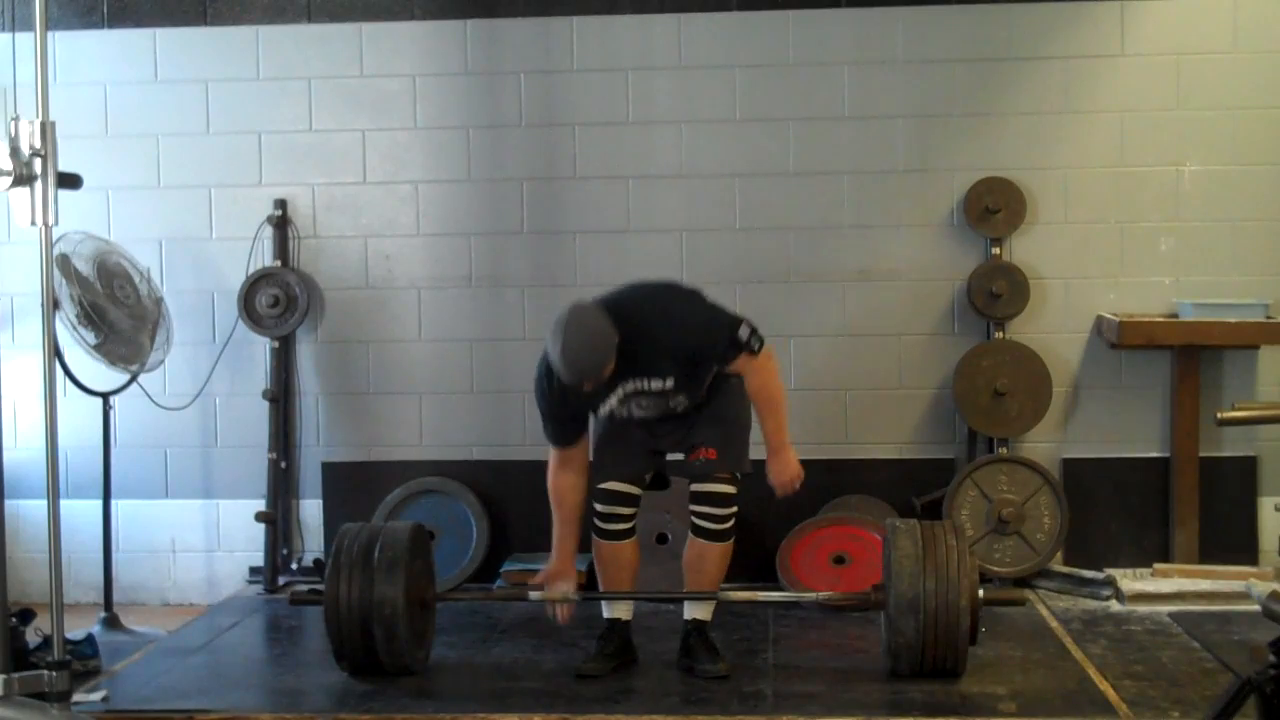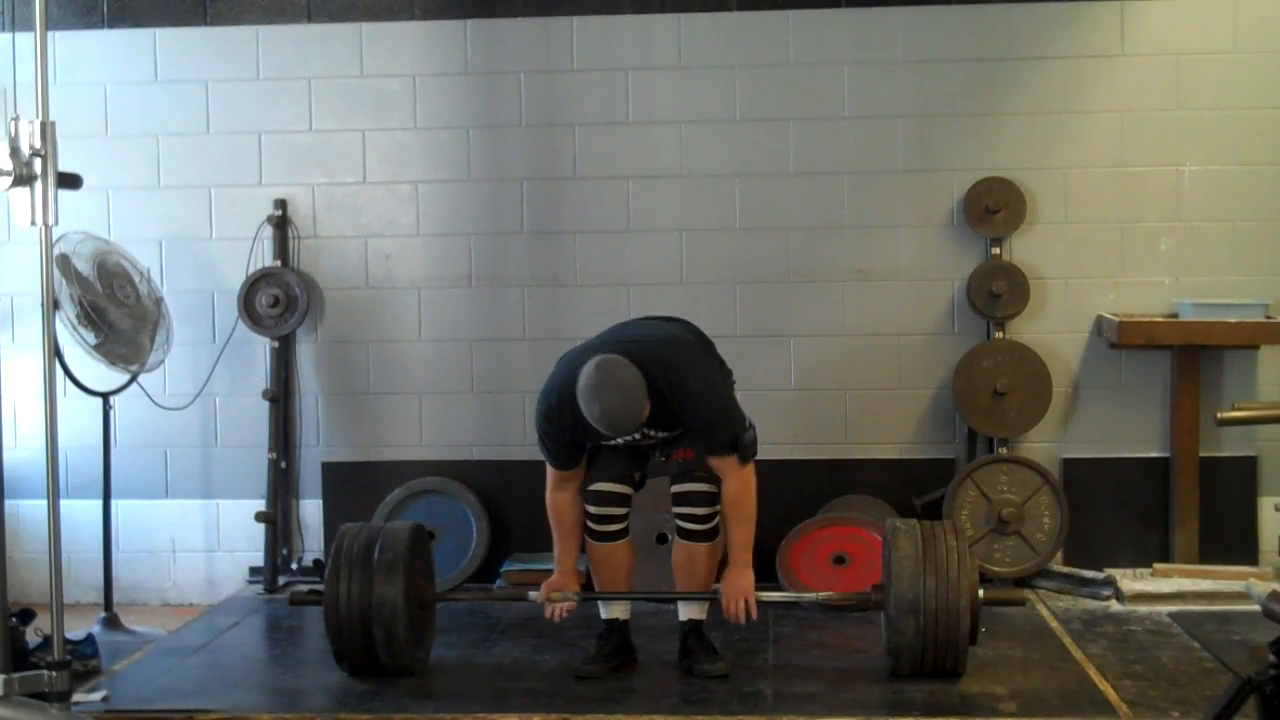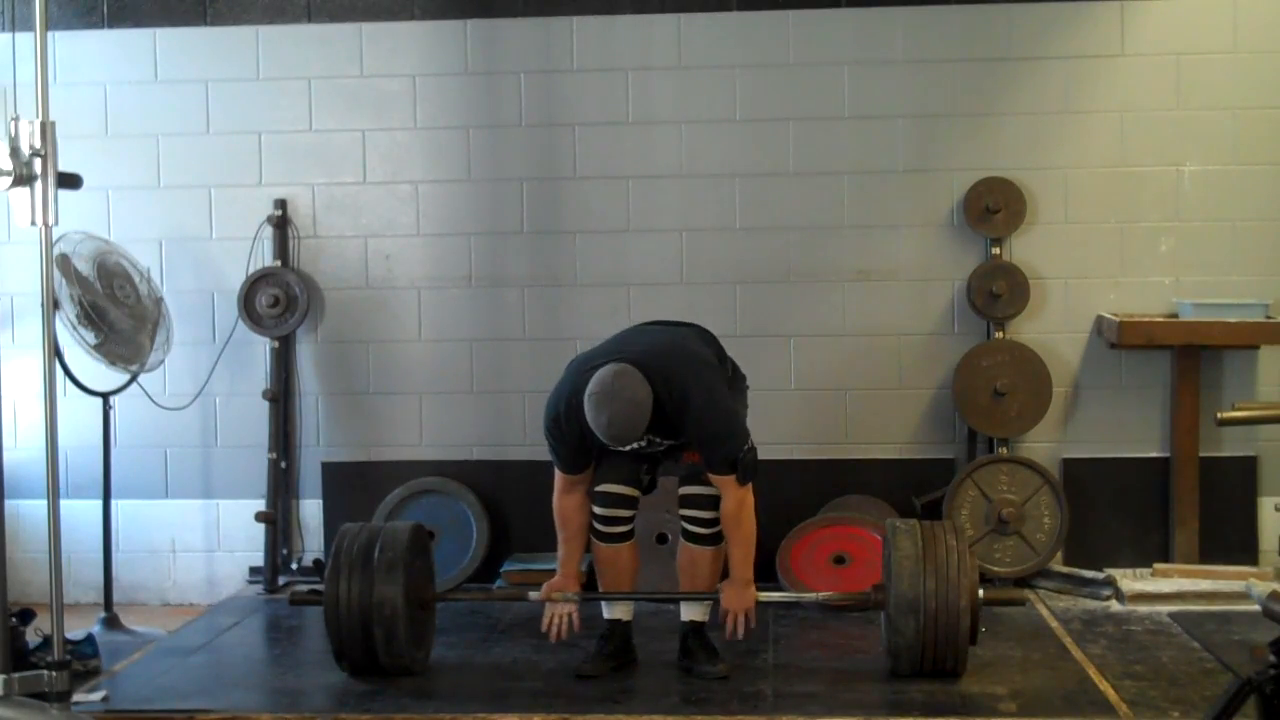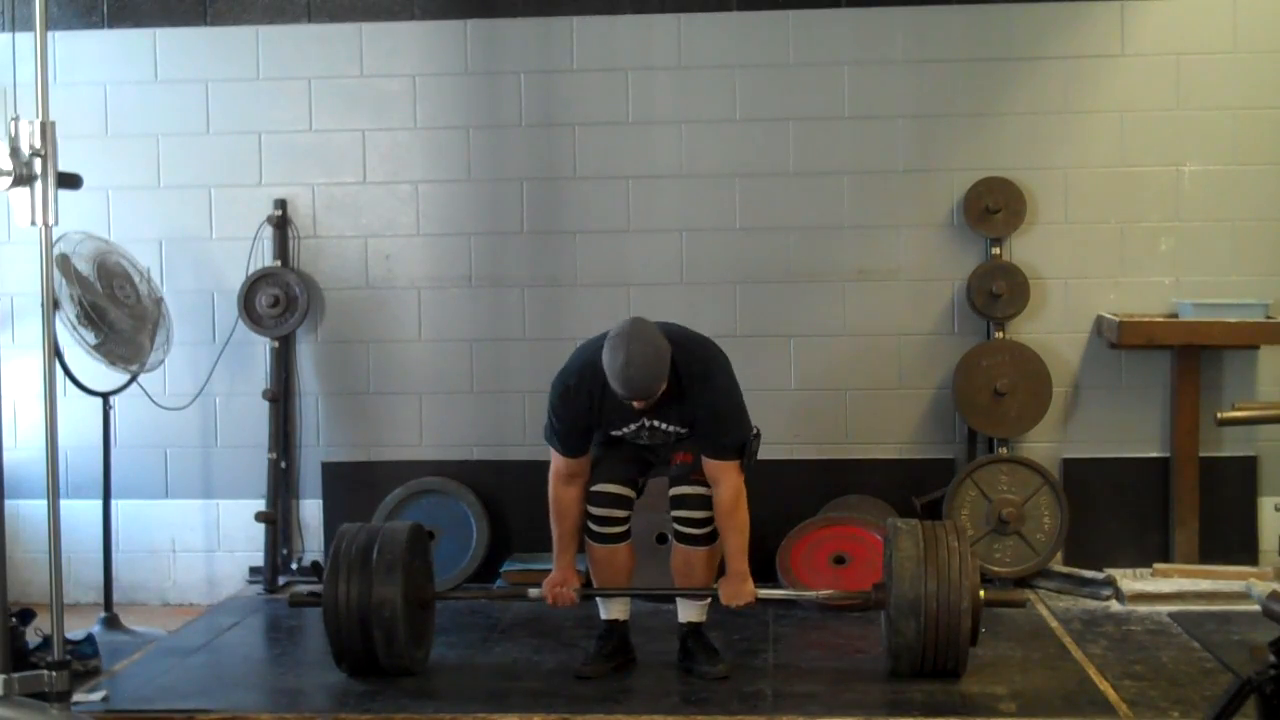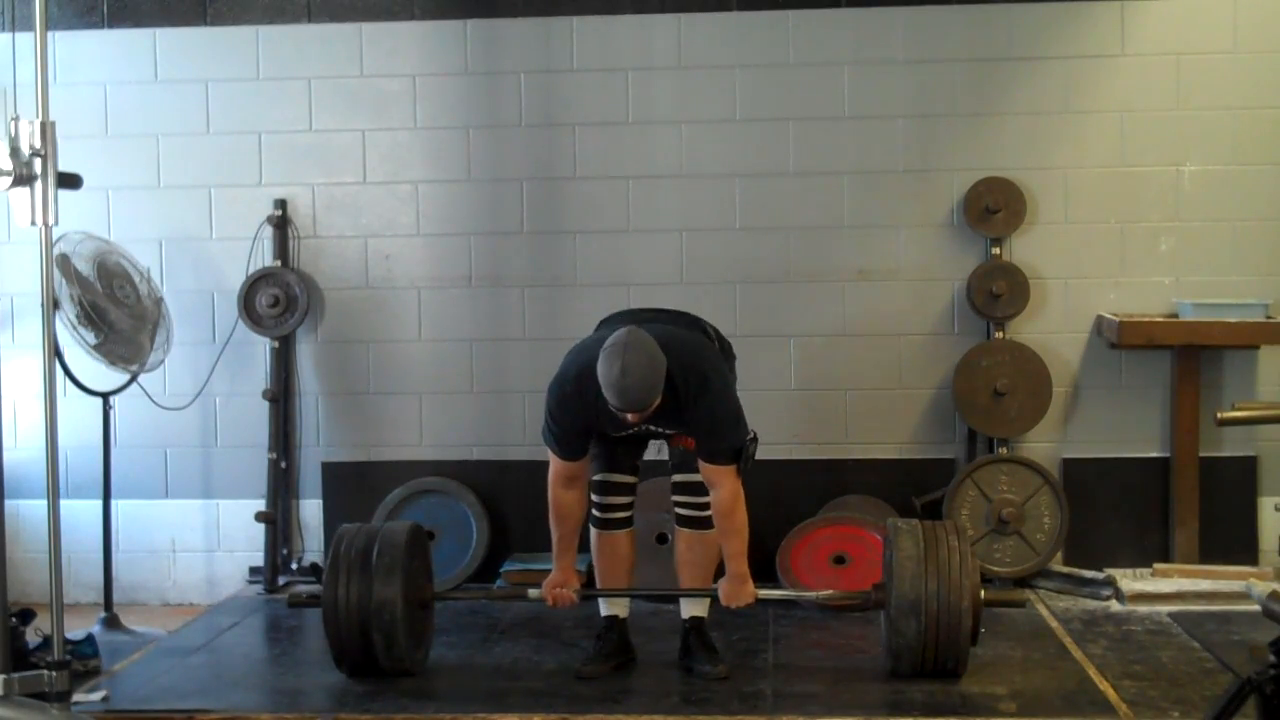
dt=0.5s
person 1, frame 1
left shoulder: (671, 317)
right shoulder: (556, 380)
left elbow: (757, 361)
right elbow: (566, 466)
left wrist: (780, 451)
right wrist: (562, 558)
left hip: (709, 397)
left knee: (714, 503)
right knee: (610, 505)
left ankle: (695, 635)
right ankle: (616, 634)
person 1, frame 2
left shoulder: (698, 389)
right shoulder: (558, 405)
left elbow: (738, 473)
right elbow: (563, 486)
left wrist: (740, 568)
right wrist: (565, 571)
left hip: (691, 400)
right hip: (614, 405)
left knee: (697, 503)
right knee: (601, 503)
left ankle: (693, 634)
right ankle: (615, 634)
person 1, frame 3
left shoulder: (706, 402)
right shoulder: (566, 408)
left elbow: (735, 493)
right elbow: (571, 490)
left wrist: (741, 581)
right wrist: (567, 574)
left knee: (703, 509)
right knee: (609, 506)
left ankle: (694, 635)
right ankle: (617, 635)
person 1, frame 4
left shoulder: (709, 374)
right shoulder: (575, 382)
left elbow: (727, 481)
right elbow: (567, 477)
left wrist: (737, 572)
right wrist: (563, 566)
left hip: (696, 432)
right hip: (619, 437)
left knee: (695, 512)
right knee: (603, 511)
left ankle: (692, 635)
right ankle: (614, 635)
person 1, frame 5
left shoulder: (706, 380)
right shoulder: (571, 386)
left elbow: (723, 487)
right elbow: (567, 482)
left wrist: (737, 574)
right wrist: (563, 567)
left hip: (691, 380)
left knee: (696, 499)
right knee: (608, 500)
left ankle: (694, 633)
right ankle: (614, 633)
